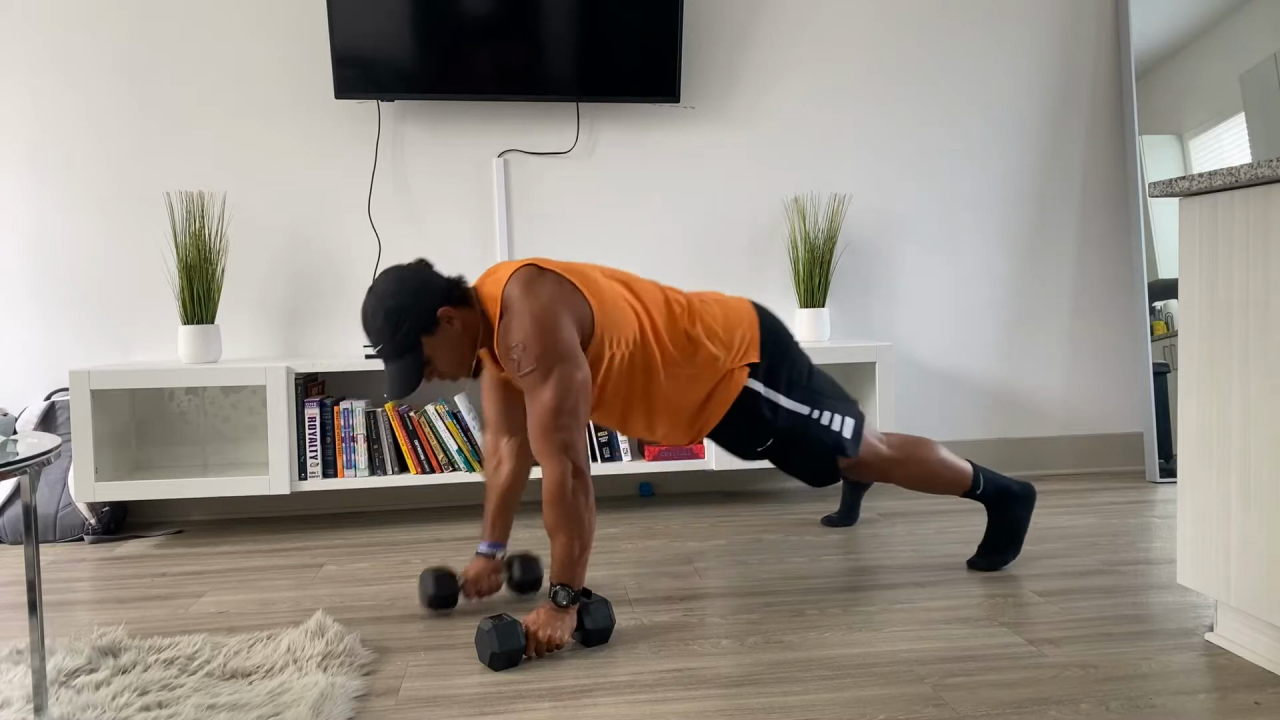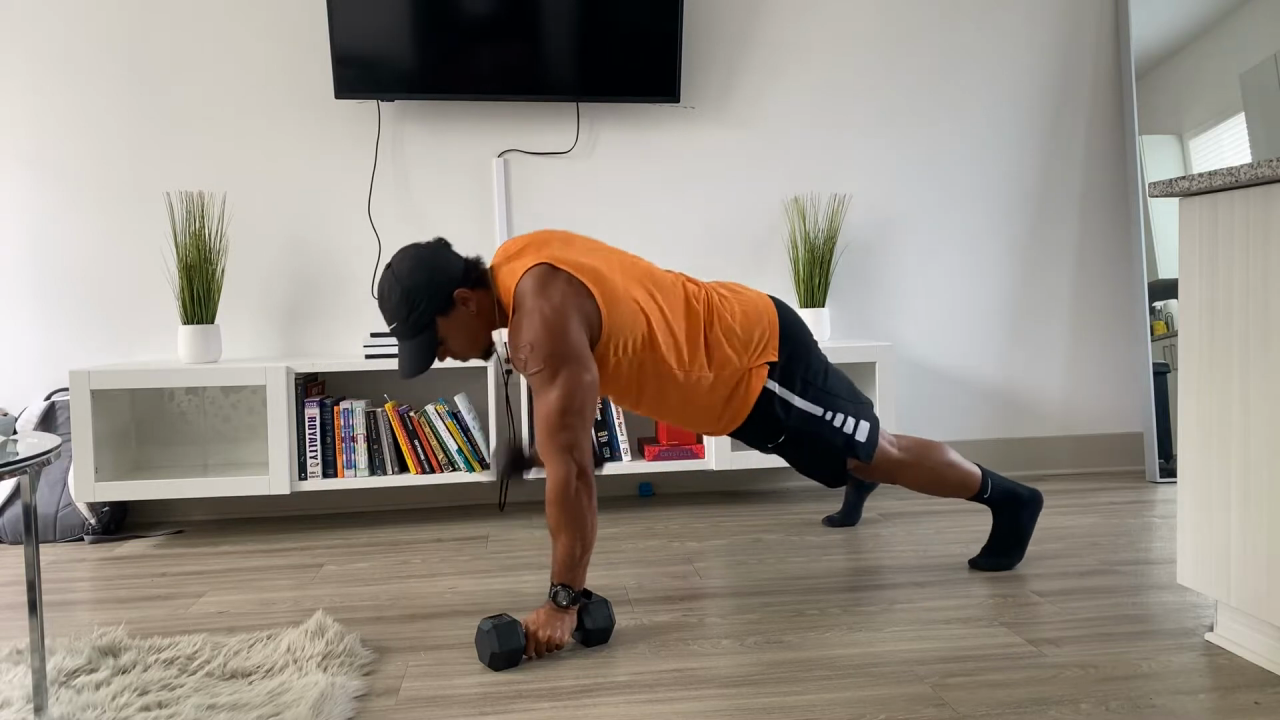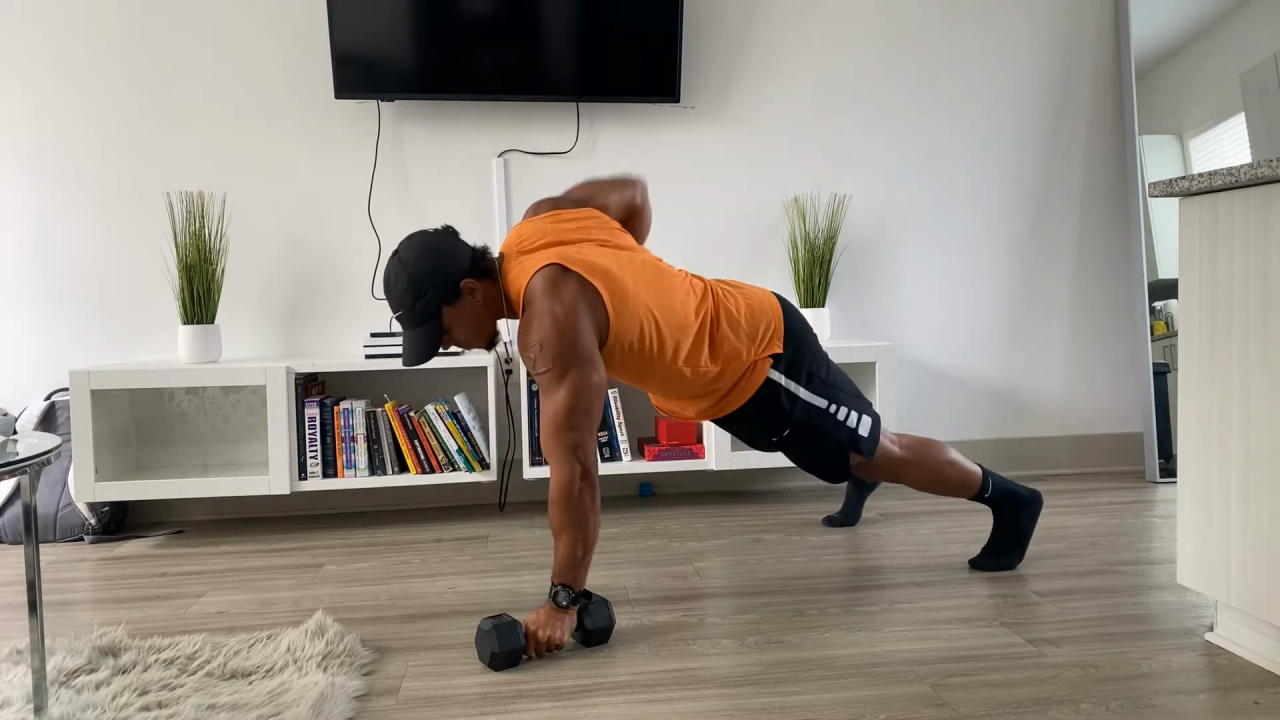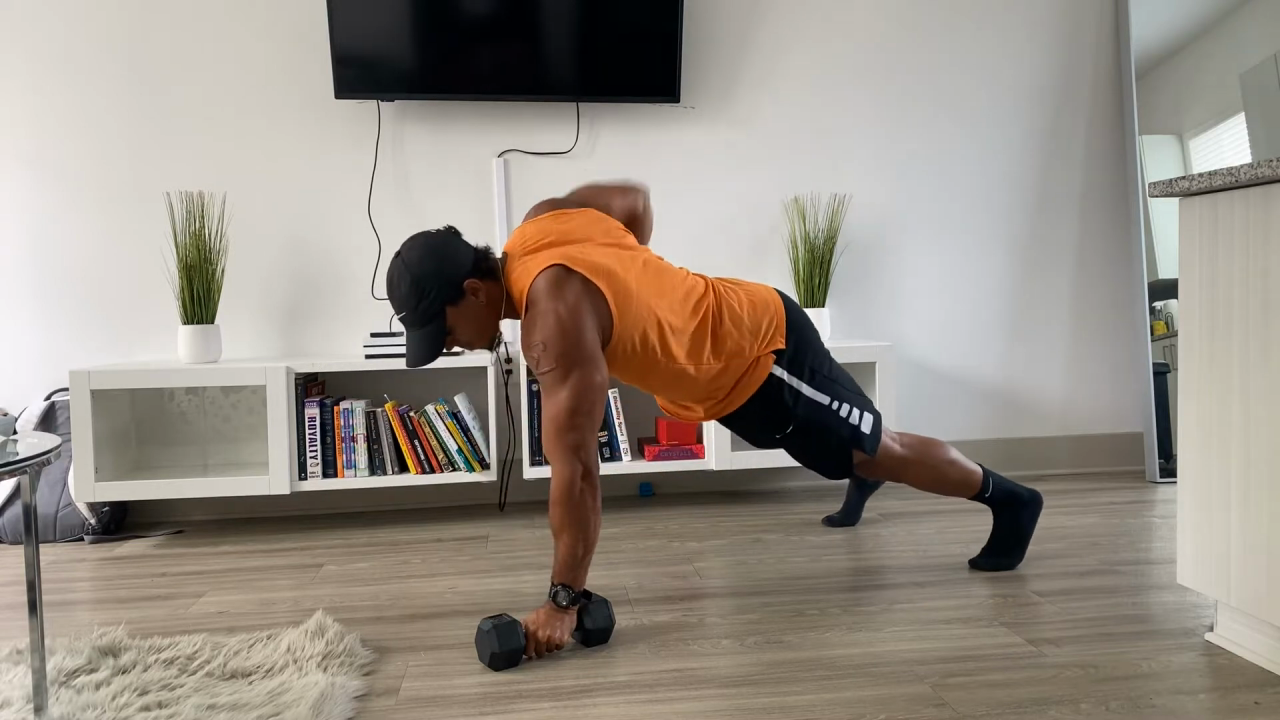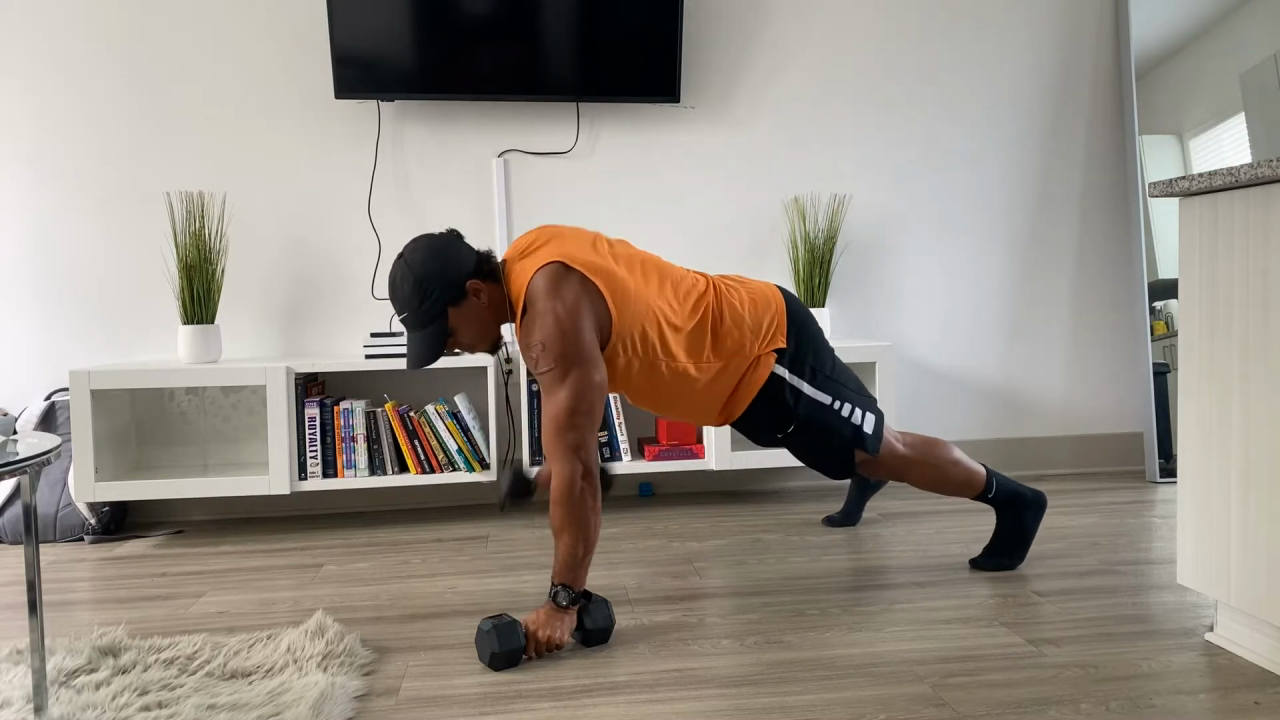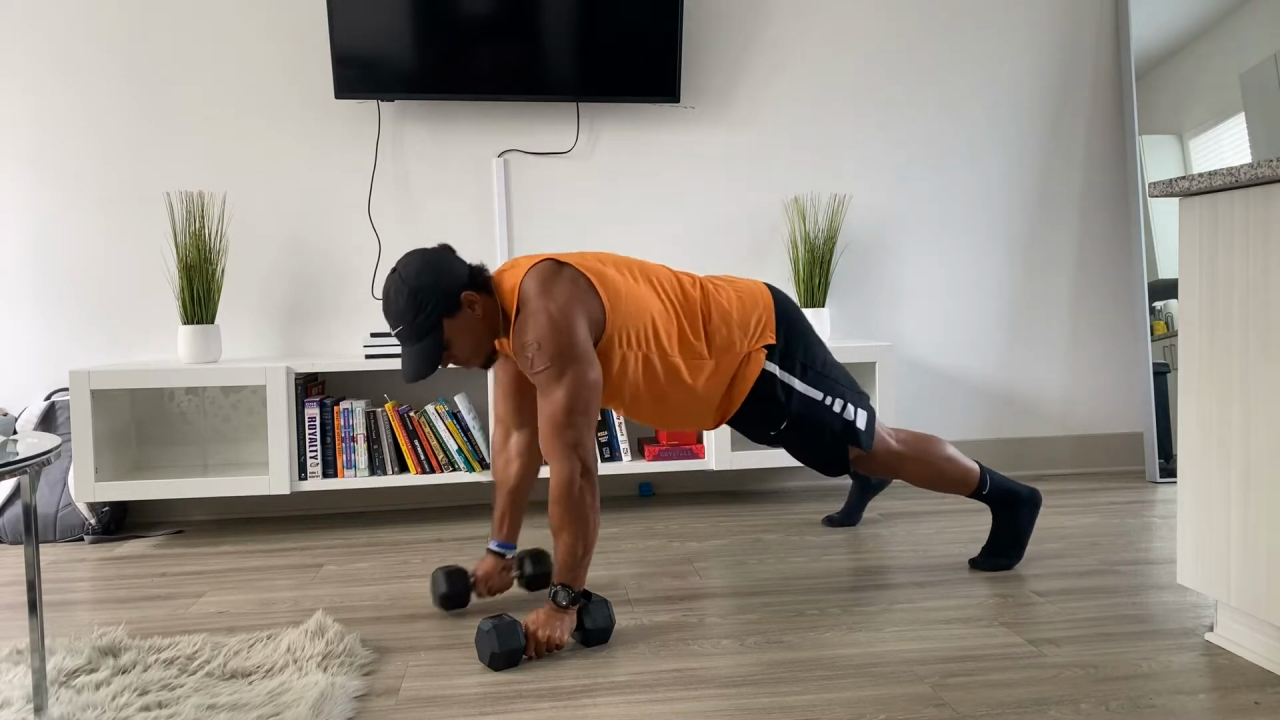
dt=0.2s
person 1, frame 1
left shoulder: (531, 320)
right shoulder: (489, 319)
left elbow: (566, 466)
right elbow: (507, 437)
left wrist: (562, 601)
right wrist: (492, 550)
left hip: (740, 367)
right hip: (706, 376)
left knee: (865, 451)
left ankle: (1001, 494)
right ankle: (855, 480)
person 1, frame 2
left shoulder: (541, 317)
right shoulder: (515, 261)
left elbow: (571, 469)
left wrist: (563, 602)
right wrist: (557, 425)
left hip: (758, 363)
right hip: (735, 340)
left knee: (877, 454)
left ankle: (1009, 498)
right ankle: (862, 479)
person 1, frame 3
left shoulder: (550, 315)
right shoulder: (535, 225)
left elbow: (573, 470)
right elbow: (633, 191)
left wrist: (563, 602)
left hip: (761, 358)
right hip: (737, 330)
left knee: (877, 453)
left ankle: (1009, 500)
right ankle: (864, 482)
person 1, frame 4
left shoulder: (553, 314)
right shoulder: (539, 225)
left elbow: (575, 470)
right elbow: (635, 199)
left wrist: (563, 600)
left hip: (763, 353)
right hip: (737, 328)
left knee: (878, 452)
left ankle: (1010, 500)
right ankle: (865, 482)
person 1, frame 5
left shoulder: (550, 313)
right shoulder: (529, 249)
left elbow: (575, 470)
left wrist: (563, 601)
left hip: (766, 351)
right hip: (743, 328)
left knee: (879, 452)
left ankle: (1014, 500)
right ankle: (867, 481)
person 1, frame 6
left shoulder: (544, 313)
right shoulder: (512, 298)
left elbow: (573, 466)
right elbow: (515, 434)
left wrist: (563, 601)
right wrist: (501, 548)
left hip: (758, 346)
right hip: (734, 348)
left knee: (872, 447)
left ankle: (1009, 498)
right ankle: (867, 478)
